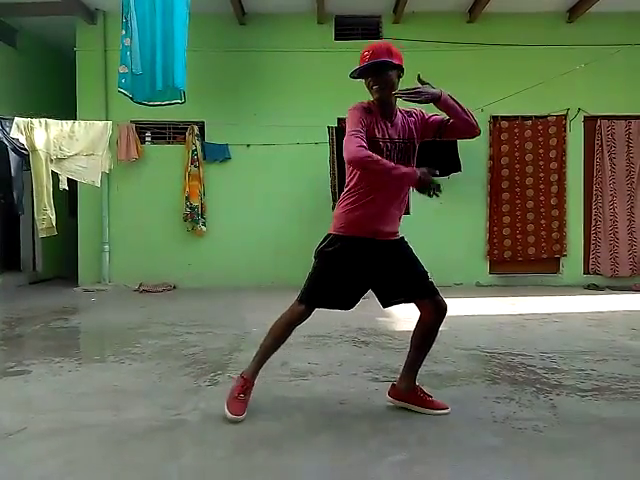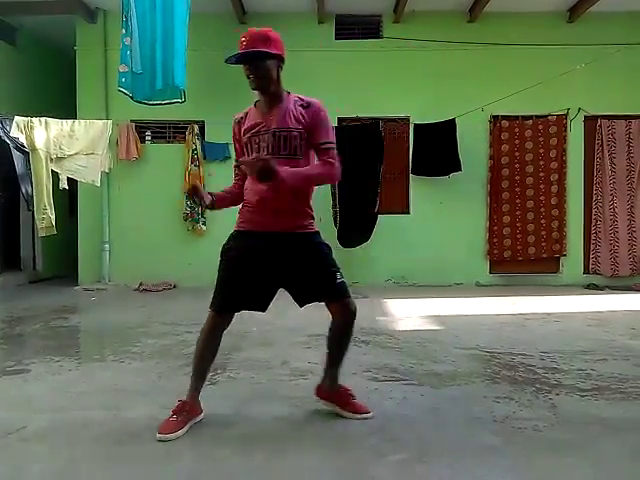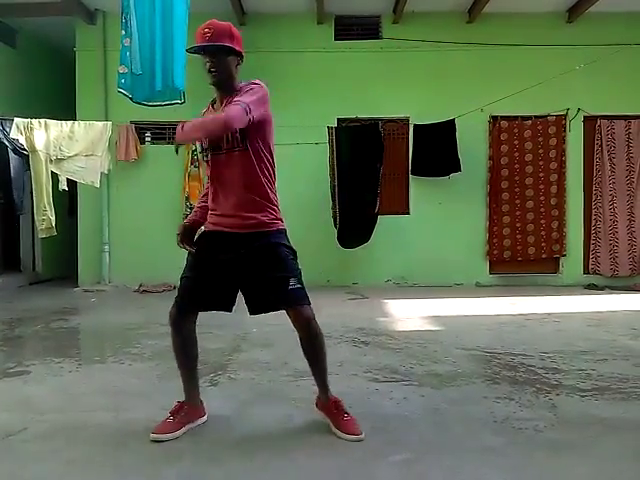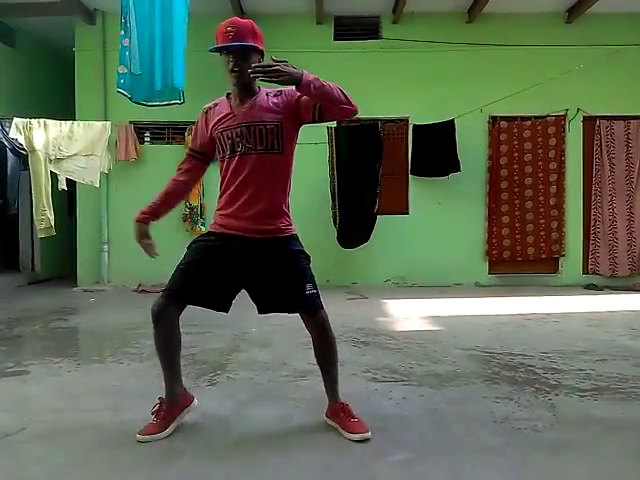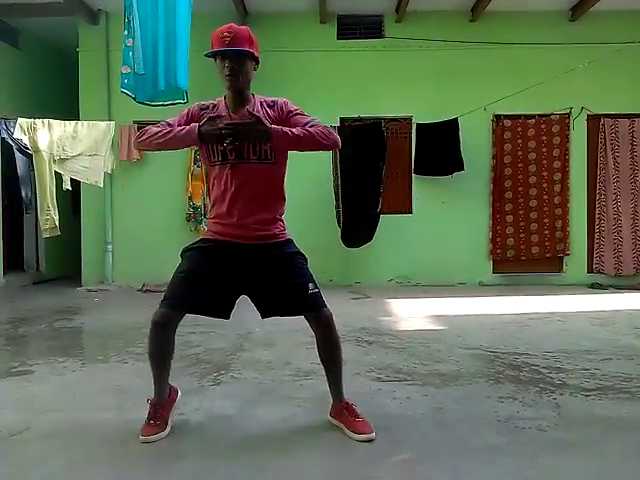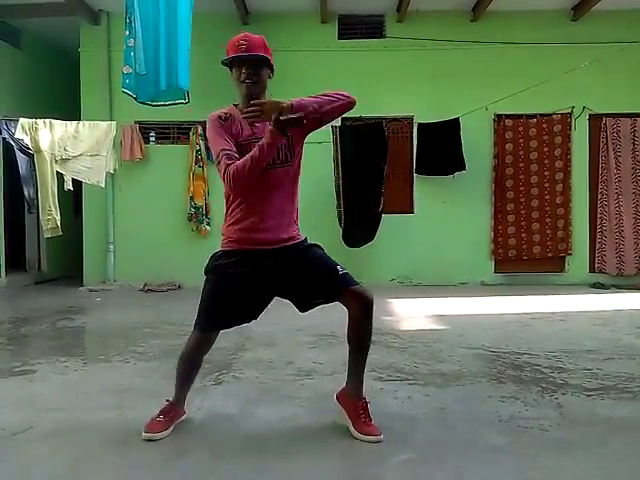
dt=0.4s
person 1, frame 1
left shoulder: (415, 120)
right shoulder: (360, 114)
left elbow: (471, 129)
right elbow: (355, 156)
left wrist: (440, 97)
right wrist: (412, 175)
left hip: (389, 240)
right hip: (348, 238)
left knee: (435, 307)
right knee: (302, 308)
left ankle: (405, 386)
right ankle: (247, 379)
person 1, frame 2
left shoulder: (311, 110)
right shoulder: (243, 122)
left elbow: (330, 170)
right elbow: (242, 185)
left wrist: (278, 173)
right wrist: (212, 199)
left hip: (301, 235)
right hip: (251, 235)
left knee: (345, 309)
right knee: (218, 318)
left ankle: (331, 385)
right ankle: (191, 402)
person 1, frame 3
left shoulder: (254, 94)
right shoulder: (208, 116)
left elbow: (232, 119)
left wrist: (186, 131)
right wrist: (195, 220)
left hip: (263, 233)
right hip: (218, 234)
left knee: (304, 316)
right knee: (180, 315)
left ankle: (327, 399)
right ankle: (191, 404)
person 1, frame 4
left shoulder: (288, 101)
right shoulder: (211, 115)
left elbow: (347, 109)
right elbow: (187, 174)
left wrist: (300, 76)
right wrist: (147, 216)
left hip: (276, 239)
right hip: (223, 238)
left knee: (317, 319)
right knee: (163, 310)
left ankle: (336, 406)
right ankle: (175, 397)
person 1, frame 5
left shoulder: (278, 111)
right shoulder: (202, 115)
left elbow: (331, 140)
right elbow: (143, 140)
left wrist: (270, 131)
right wrist: (200, 131)
left hip: (272, 244)
right hip: (218, 244)
left knee: (322, 318)
right knee: (162, 320)
left ankle: (340, 405)
right ankle: (162, 397)
person 1, frame 6
left shoulder: (293, 115)
right shoulder: (221, 122)
left elbow: (347, 100)
right elbow: (236, 180)
left wrist: (285, 108)
right wrist: (275, 134)
left hip: (291, 247)
right hip: (239, 253)
left knee: (361, 300)
right knee: (201, 338)
left ankle: (353, 395)
right ankle: (176, 405)
